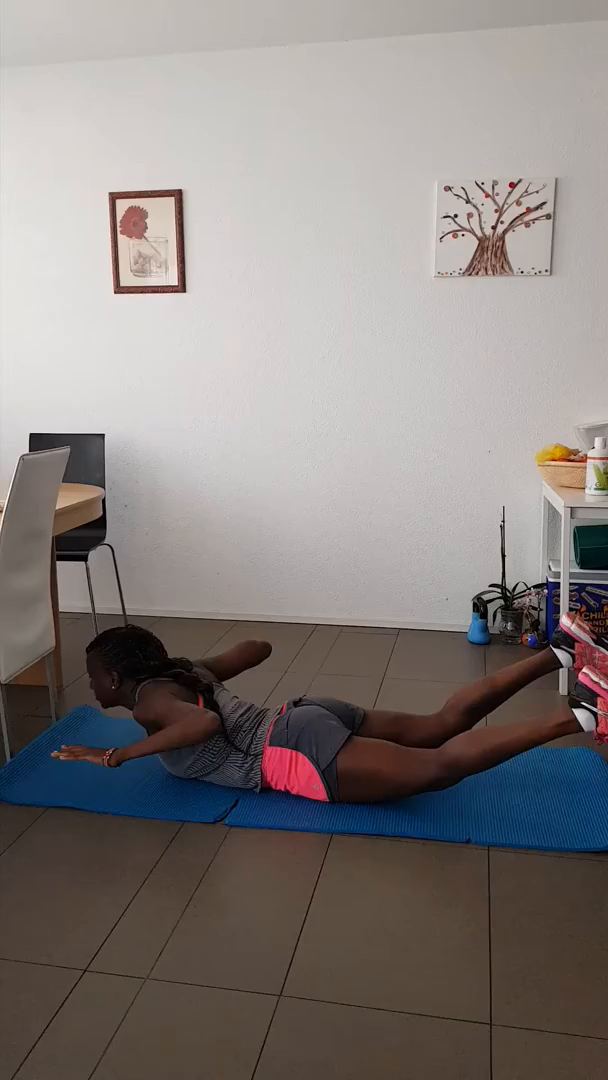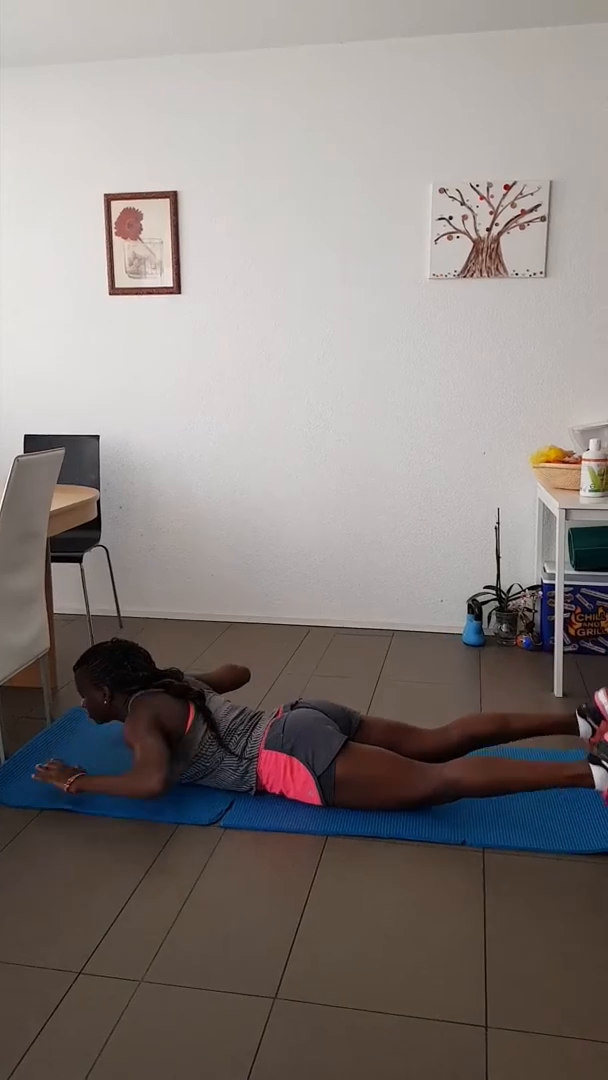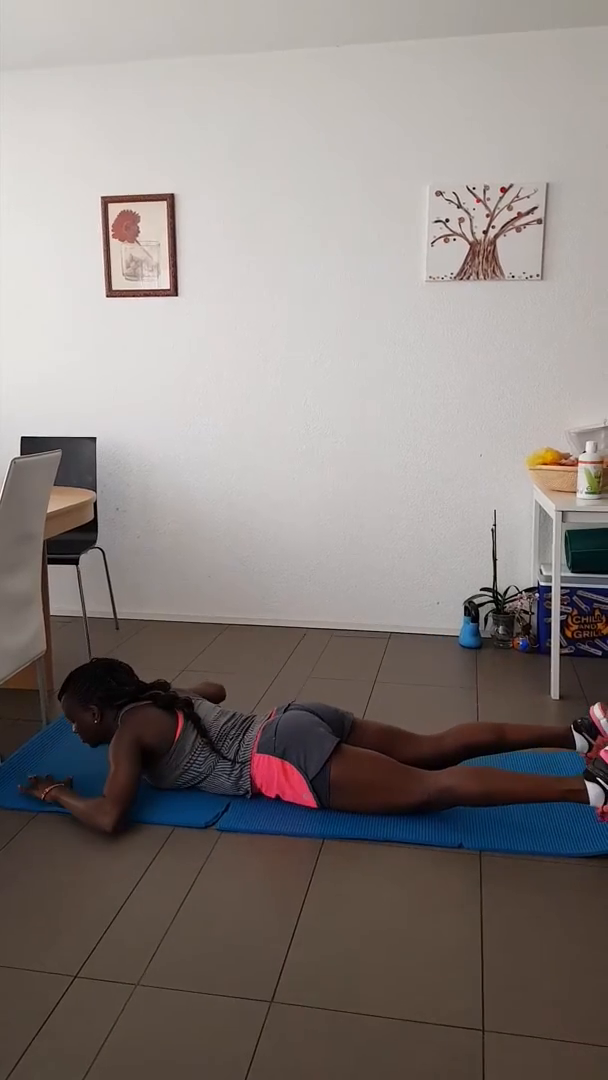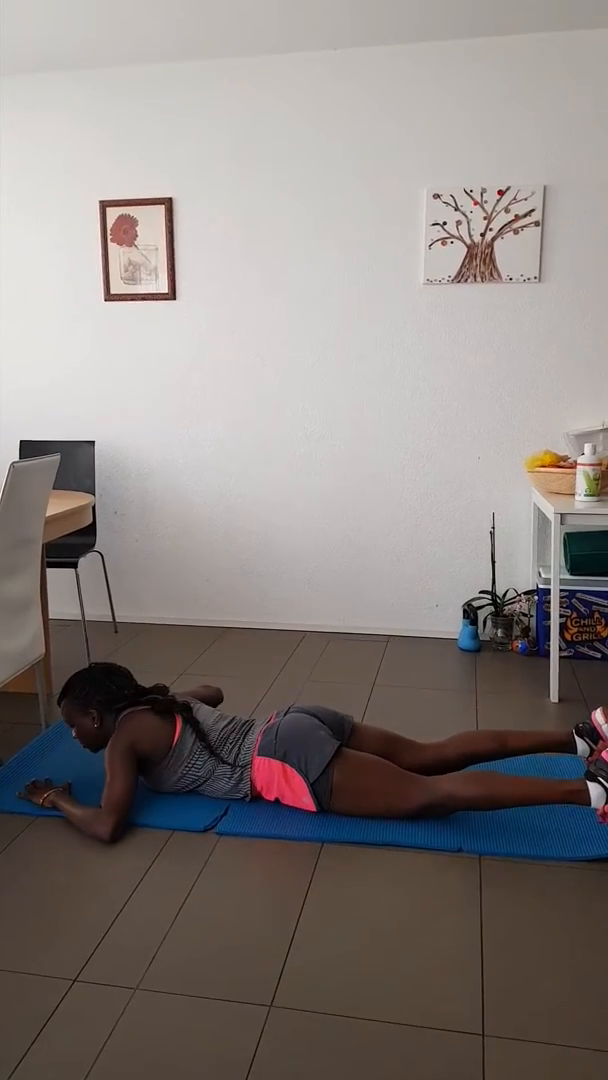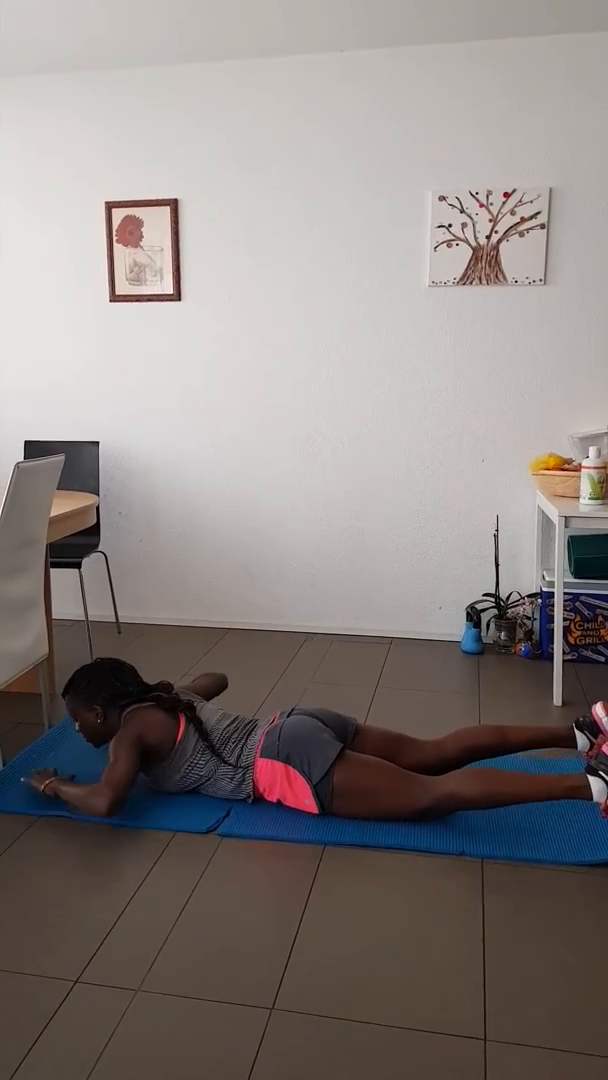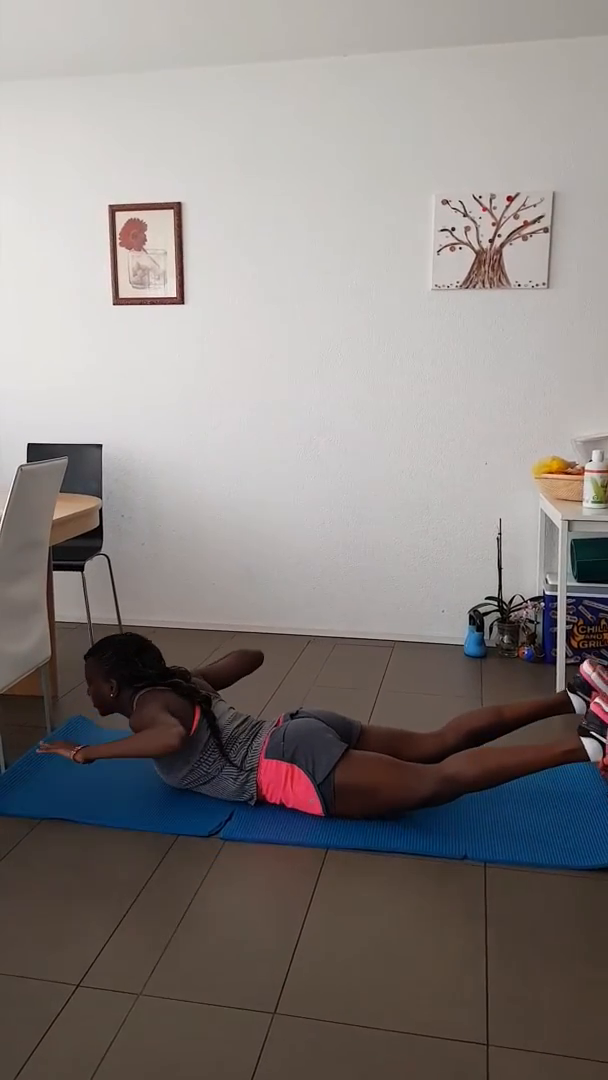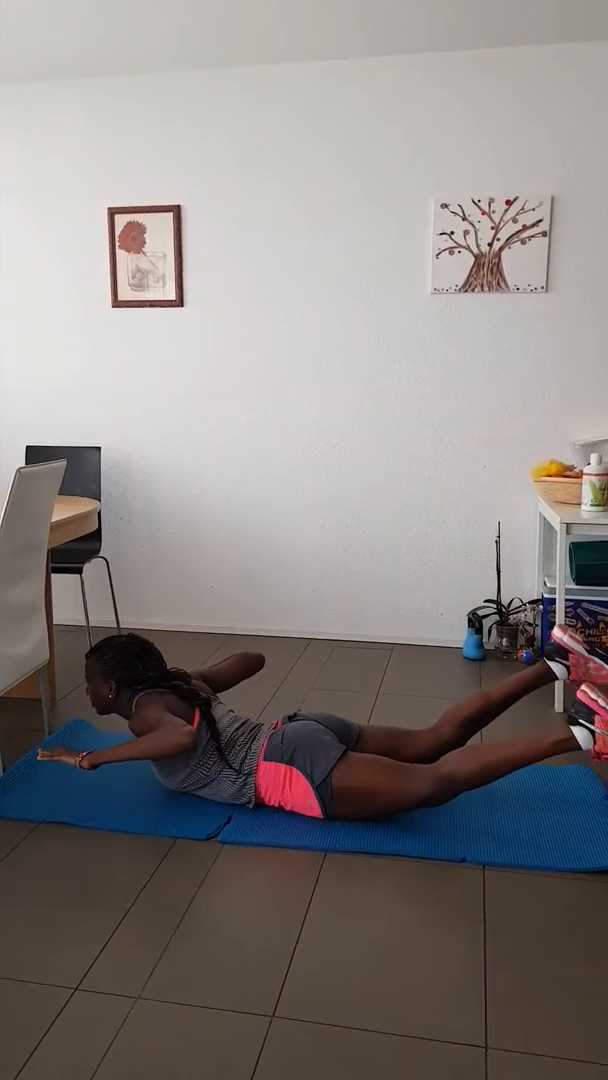
dt=0.4s
person 1, frame 1
left shoulder: (149, 701)
right shoulder: (187, 673)
left elbow: (205, 722)
right elbow: (260, 646)
left wrist: (115, 755)
left hip: (303, 756)
right hip: (308, 719)
left knee: (444, 764)
right knee: (444, 725)
right ankle: (559, 651)
person 1, frame 2
left shoulder: (139, 716)
right shoulder: (177, 686)
left elbow: (153, 781)
right elbow: (240, 671)
left wrist: (77, 782)
left hip: (299, 759)
right hip: (307, 722)
left knee: (439, 782)
right knee: (443, 742)
person 1, frame 3
left shoulder: (128, 731)
right shoulder: (165, 698)
left elbow: (110, 818)
right elbow: (216, 688)
left wrist: (59, 794)
left hip: (292, 761)
right hip: (300, 725)
left knee: (433, 788)
right knee: (434, 750)
person 1, frame 4
left shoulder: (125, 736)
right shoulder: (162, 703)
left elbow: (108, 826)
right elbow: (213, 690)
left wrist: (58, 801)
left hip: (290, 764)
right hip: (299, 729)
left knee: (433, 794)
right knee: (432, 756)
person 1, frame 5
left shoulder: (131, 728)
right shoulder: (168, 699)
left elbow: (106, 800)
right elbow: (216, 677)
left wrist: (59, 786)
left hip: (294, 767)
right hip: (302, 730)
left knee: (437, 795)
right knee: (437, 754)
person 1, frame 6
left shoulder: (147, 708)
right shoulder: (182, 683)
left elbow: (175, 736)
right elbow: (251, 654)
left wrist: (90, 752)
left hip: (298, 767)
right hip: (304, 733)
left knee: (440, 781)
right knee: (439, 745)
person 1, frame 7
left shoulder: (145, 710)
right shoulder: (182, 684)
left elbow: (182, 736)
right elbow: (253, 658)
left wrist: (94, 758)
left hip: (296, 772)
right hip: (302, 736)
left knee: (437, 781)
right knee: (436, 741)
right ankle: (554, 663)
